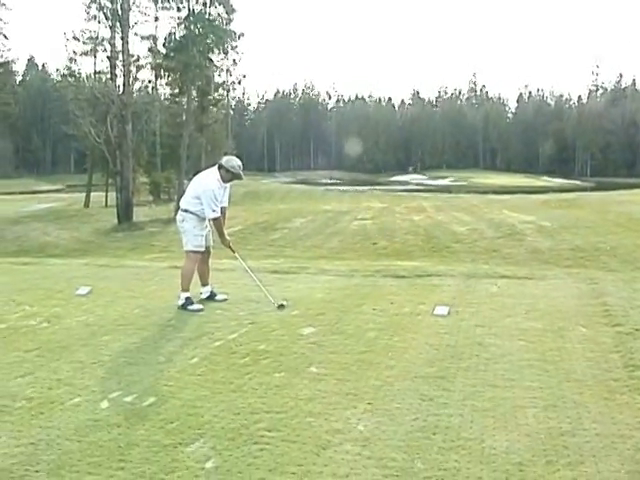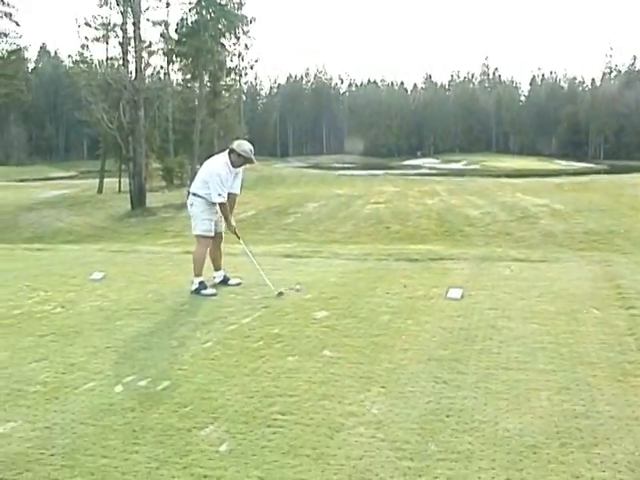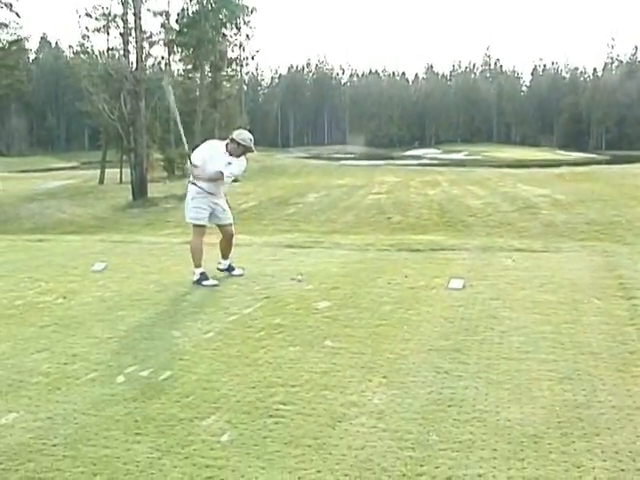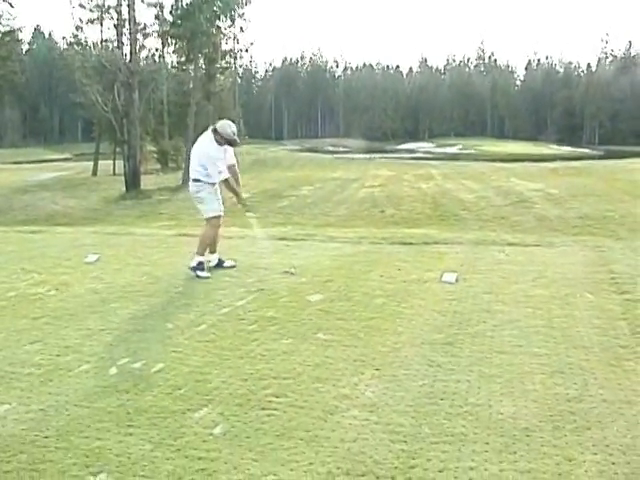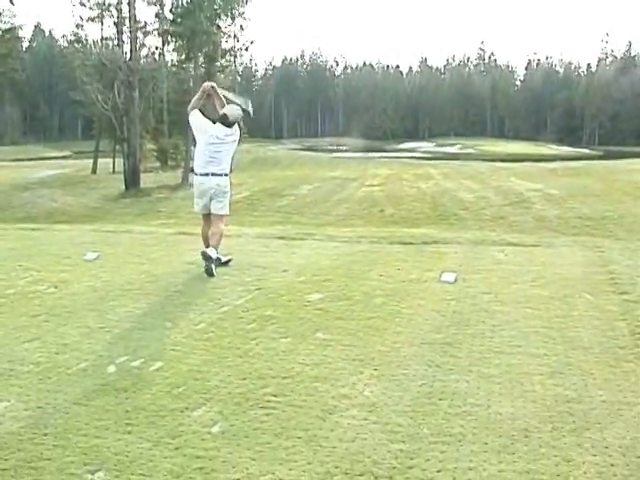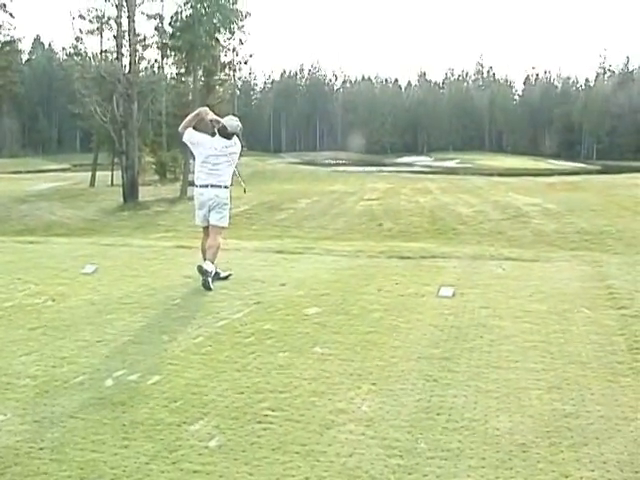
dt=0.4s
person 1, frame 1
left shoulder: (223, 179)
right shoulder: (210, 184)
left elbow: (223, 207)
right elbow: (215, 215)
left wrist: (223, 231)
right wrist: (223, 237)
left hip: (201, 218)
right hip: (190, 218)
left knee: (205, 254)
right knee: (193, 257)
left ankle: (206, 292)
right ankle: (184, 298)
person 1, frame 2
left shoulder: (237, 166)
right shoulder: (218, 167)
left elbow: (233, 194)
right elbow: (221, 200)
left wrist: (230, 217)
right wrist: (229, 222)
left hip: (212, 204)
right hip: (200, 202)
left knee: (217, 239)
right knee: (204, 242)
left ankle: (219, 276)
right ankle: (197, 283)
person 1, frame 3
left shoulder: (240, 162)
right shoulder: (211, 146)
left elbow: (220, 175)
right elbow: (194, 163)
left wrist: (202, 175)
right wrist: (195, 170)
left hip: (217, 196)
right hip: (197, 192)
left knee: (229, 232)
right knee: (199, 232)
left ankle: (225, 263)
right ankle: (198, 274)
person 1, frame 4
left shoulder: (222, 142)
right shoulder: (209, 149)
left elbow: (231, 165)
right elbow: (224, 178)
left wrist: (238, 188)
right wrist: (238, 196)
left hip: (209, 185)
right hip: (202, 186)
left knee: (215, 223)
right knee: (214, 223)
left ankle: (213, 259)
right ankle: (197, 262)
person 1, frame 5
left shoulder: (205, 128)
right shoulder: (234, 133)
left elbow: (192, 109)
right elbow: (224, 109)
left wrist: (203, 91)
right wrist: (215, 91)
left hip: (200, 180)
right hip: (220, 181)
left knee: (207, 220)
right knee: (218, 222)
left ankle: (212, 256)
right ankle: (212, 253)
person 1, frame 6
left shoulder: (204, 142)
right shoulder: (235, 145)
left elbow: (182, 129)
right elbow: (229, 131)
left wrist: (199, 113)
right wrist: (215, 118)
left hip: (201, 191)
right hip: (221, 193)
left knee: (206, 233)
right knee: (215, 234)
left ankle: (211, 270)
right ankle: (208, 267)
